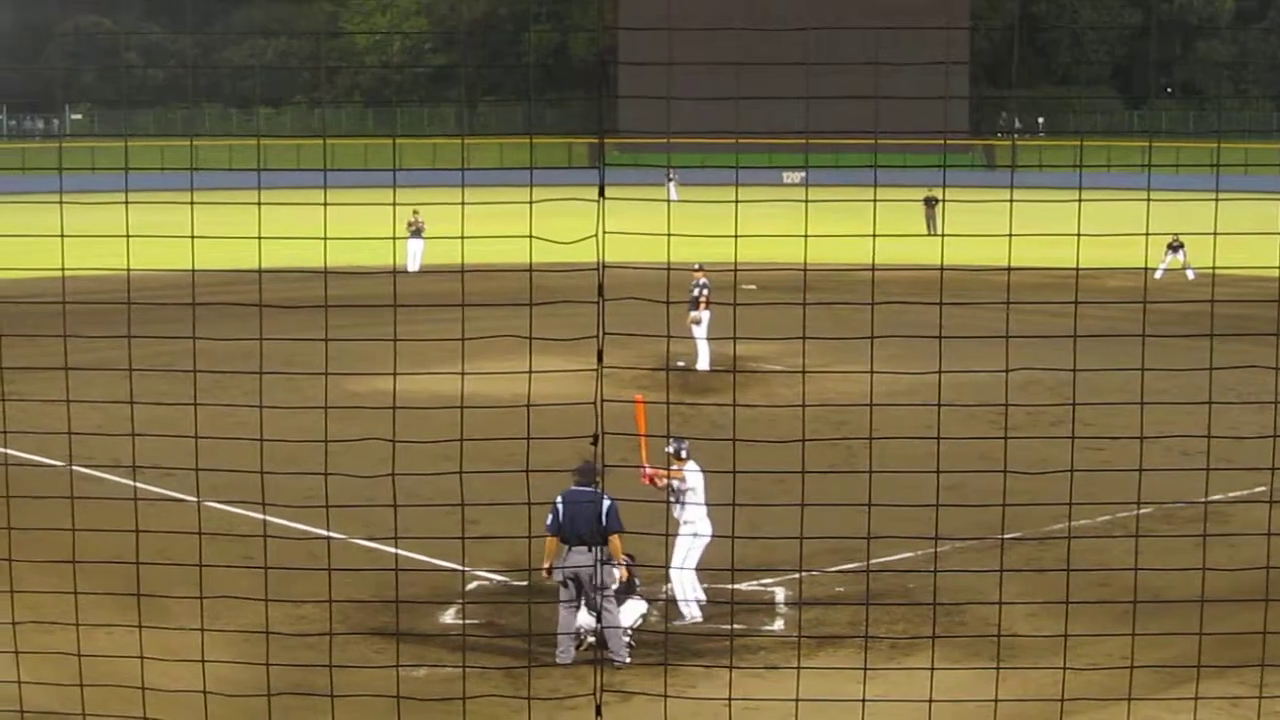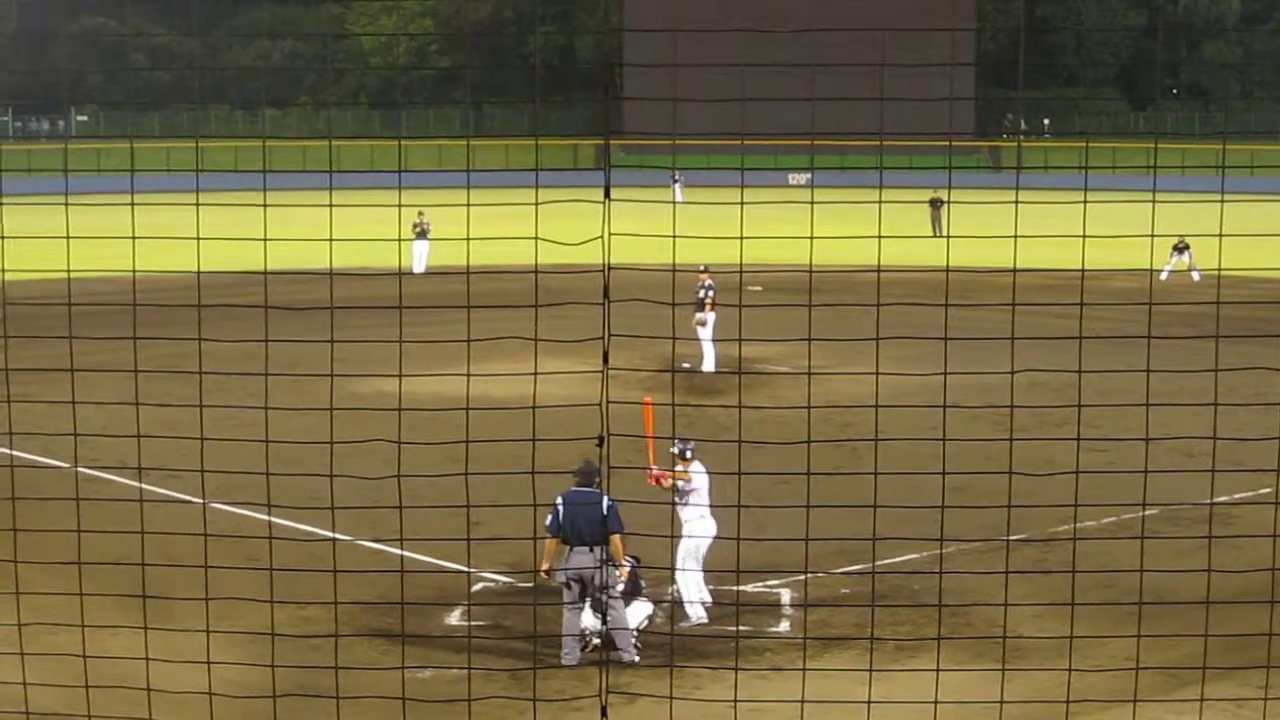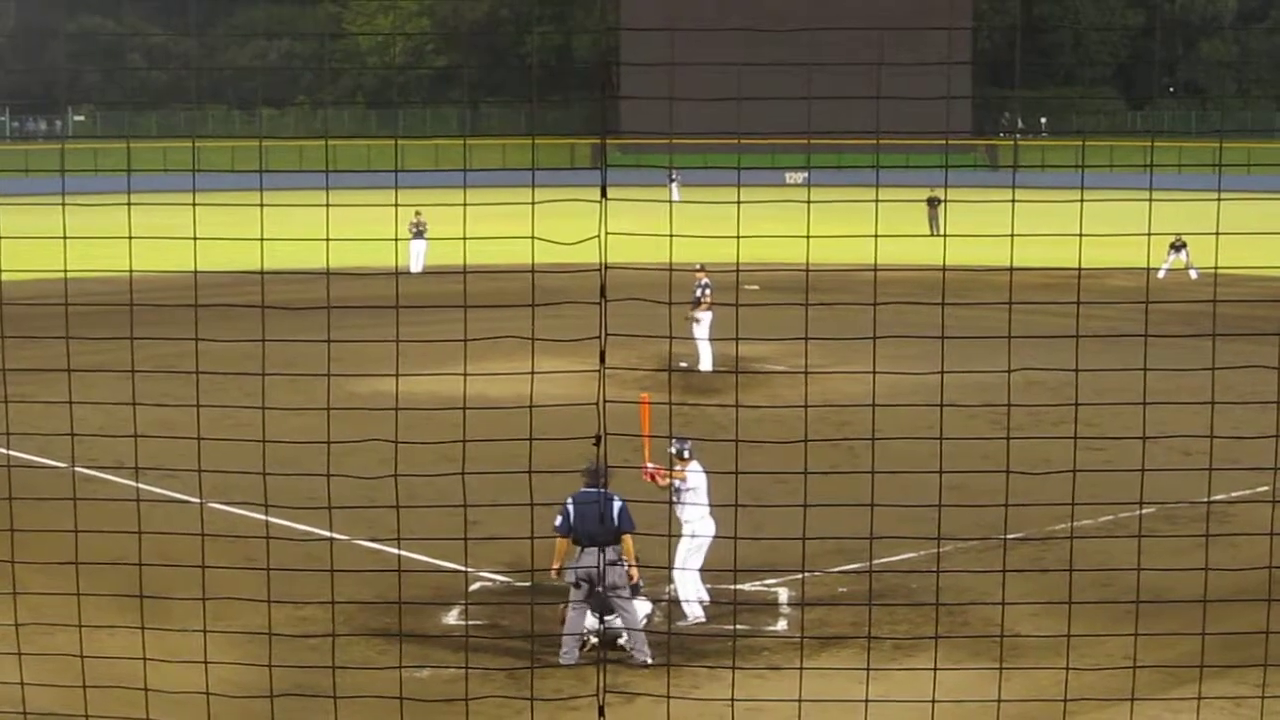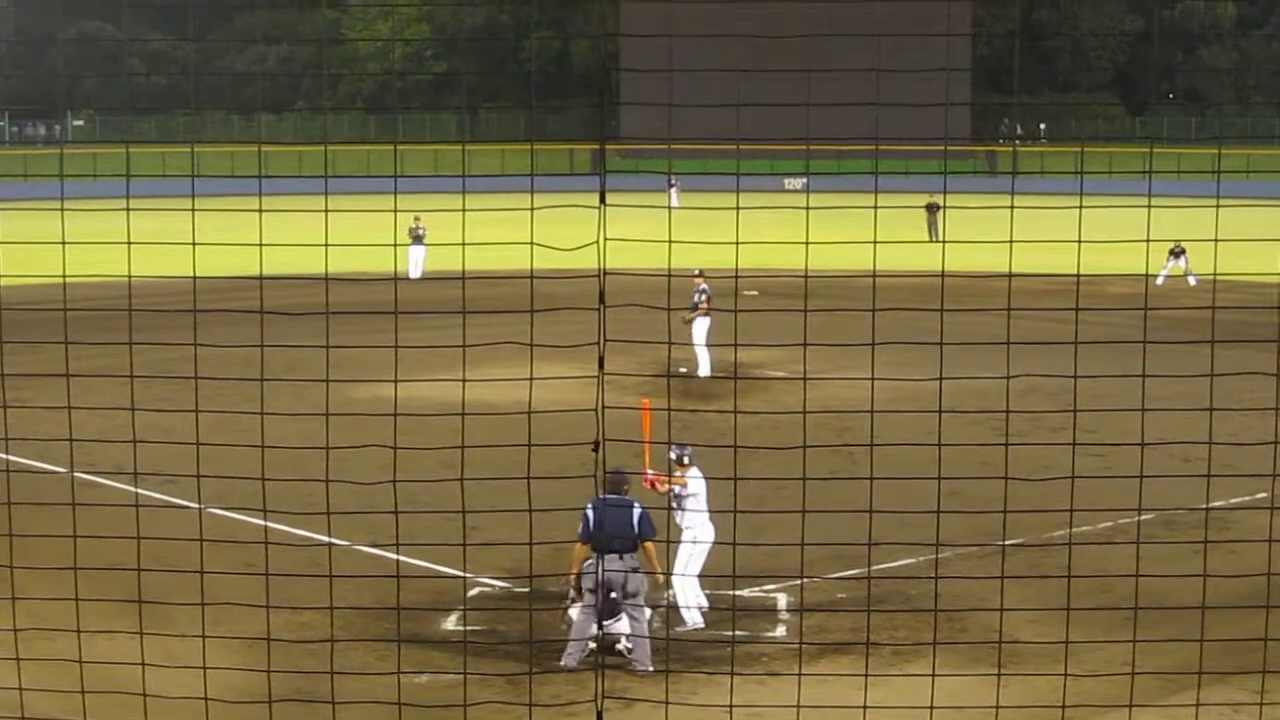
dt=0.3s
person 1, frame 1
left shoulder: (562, 499)
right shoulder: (604, 500)
left elbow: (552, 535)
right elbow: (613, 537)
left wrist: (547, 561)
right wrist: (621, 564)
left hip: (570, 558)
right hip: (595, 559)
left knee: (568, 607)
right knee: (607, 607)
left ankle: (564, 654)
right ankle: (619, 655)
person 1, frame 2
left shoulder: (562, 500)
right shoulder: (605, 501)
left elbow: (552, 536)
right elbow: (614, 537)
left wrist: (546, 562)
right wrist: (621, 564)
left hip: (572, 559)
right hip: (597, 559)
left knee: (571, 609)
right knee: (614, 606)
left ankle: (569, 656)
right ankle: (627, 652)
person 1, frame 3
left shoulder: (572, 502)
right shoulder: (616, 502)
left elbow: (562, 537)
right elbow: (626, 537)
left wrist: (557, 563)
right wrist: (633, 565)
left hip: (582, 560)
right hip: (609, 560)
left knee: (576, 608)
right knee: (626, 608)
left ankle: (567, 655)
right ankle: (641, 654)
person 1, frame 4
left shoulder: (592, 508)
right shoulder: (635, 509)
left elbow: (582, 543)
right elbow: (647, 543)
left wrist: (575, 569)
right wrist: (657, 569)
left hip: (598, 566)
right hip: (627, 567)
left knee: (587, 613)
right knee: (637, 616)
left ankle: (570, 658)
right ankle: (643, 663)
person 2, frame 1
left shoulder: (693, 471)
right shoulder: (675, 469)
left elbow: (679, 476)
right elbow: (664, 485)
left wrist: (655, 472)
right wrist: (652, 478)
left hip: (696, 527)
right hip: (687, 526)
left knee: (678, 570)
right knee: (684, 566)
left ankle: (692, 613)
right ankle: (697, 597)
person 2, frame 2
left shoulder: (698, 471)
right shoulder: (681, 469)
left elbow: (686, 477)
right elbow: (668, 484)
left wrist: (661, 472)
right wrist: (657, 478)
left hip: (697, 526)
right hip: (698, 525)
left knee: (683, 571)
right knee: (693, 567)
left ankle: (697, 614)
right ankle: (703, 598)
person 2, frame 3
left shoulder: (695, 471)
right shoulder: (680, 469)
left elbow: (679, 476)
right elbow: (665, 483)
left wrist: (657, 470)
right wrist: (653, 475)
left hip: (697, 526)
right hip: (695, 525)
left knee: (681, 570)
right knee: (689, 566)
left ankle: (695, 613)
right ankle: (700, 597)
person 2, frame 4
left shoulder: (695, 477)
right shoulder: (680, 475)
left elbow: (680, 482)
right elbow: (664, 489)
left wrist: (656, 476)
right wrist: (652, 482)
left hip: (698, 532)
right hip: (693, 532)
left knee: (680, 576)
right knee: (687, 572)
left ankle: (694, 620)
right ankle: (699, 603)
